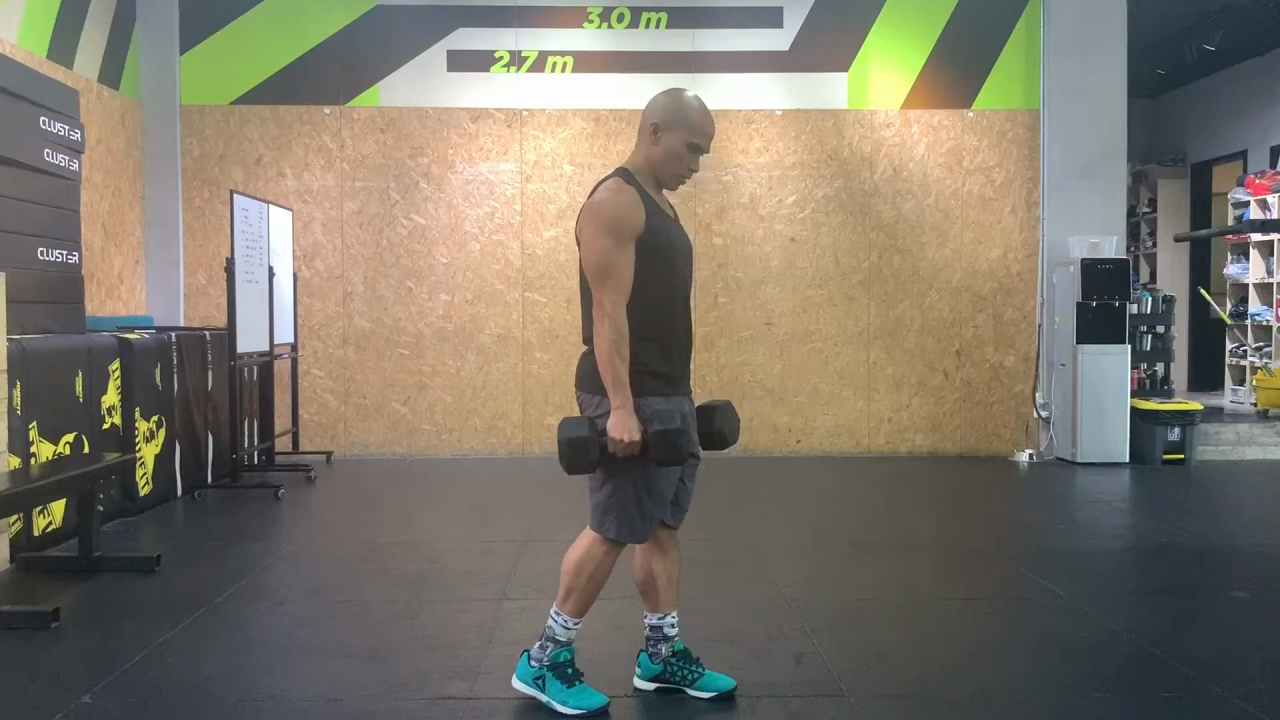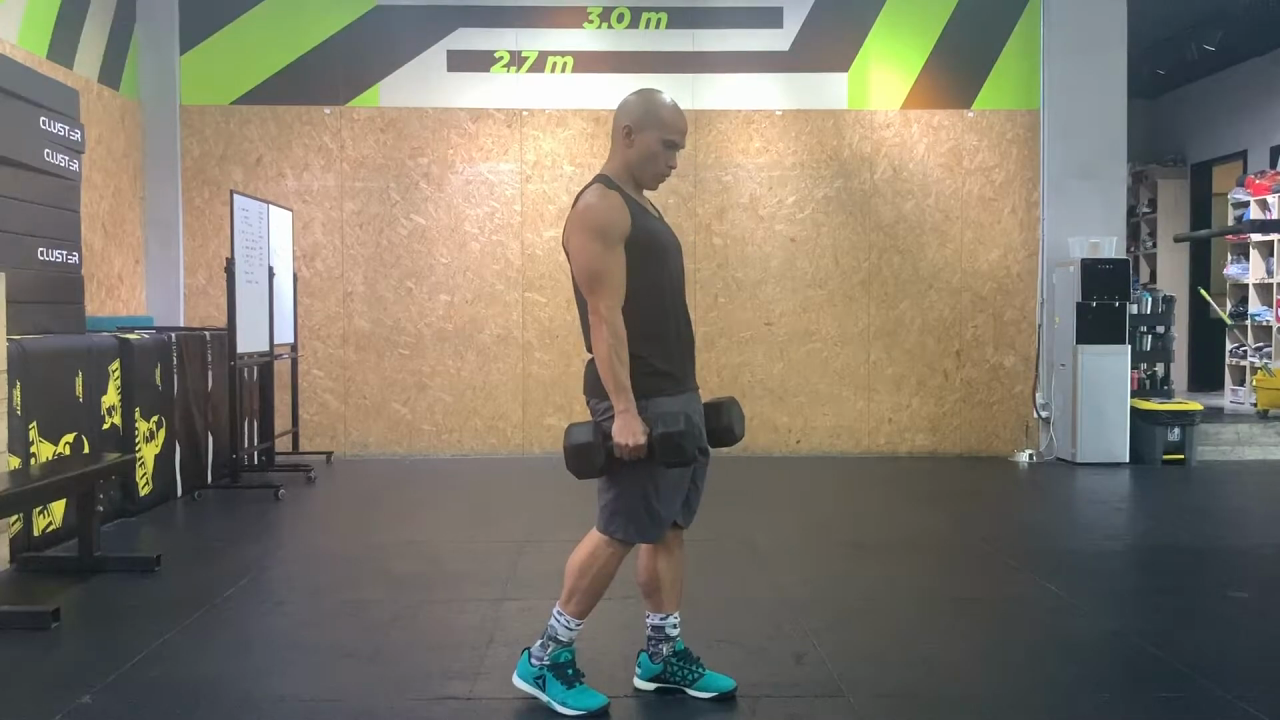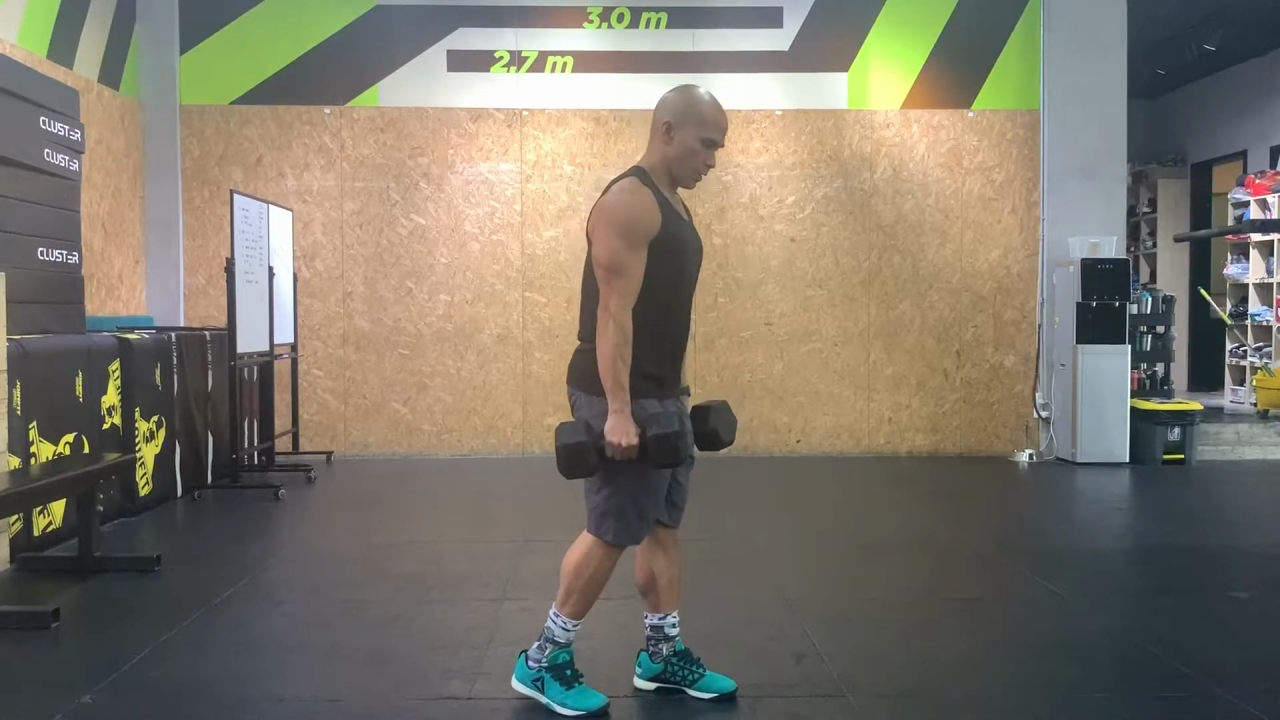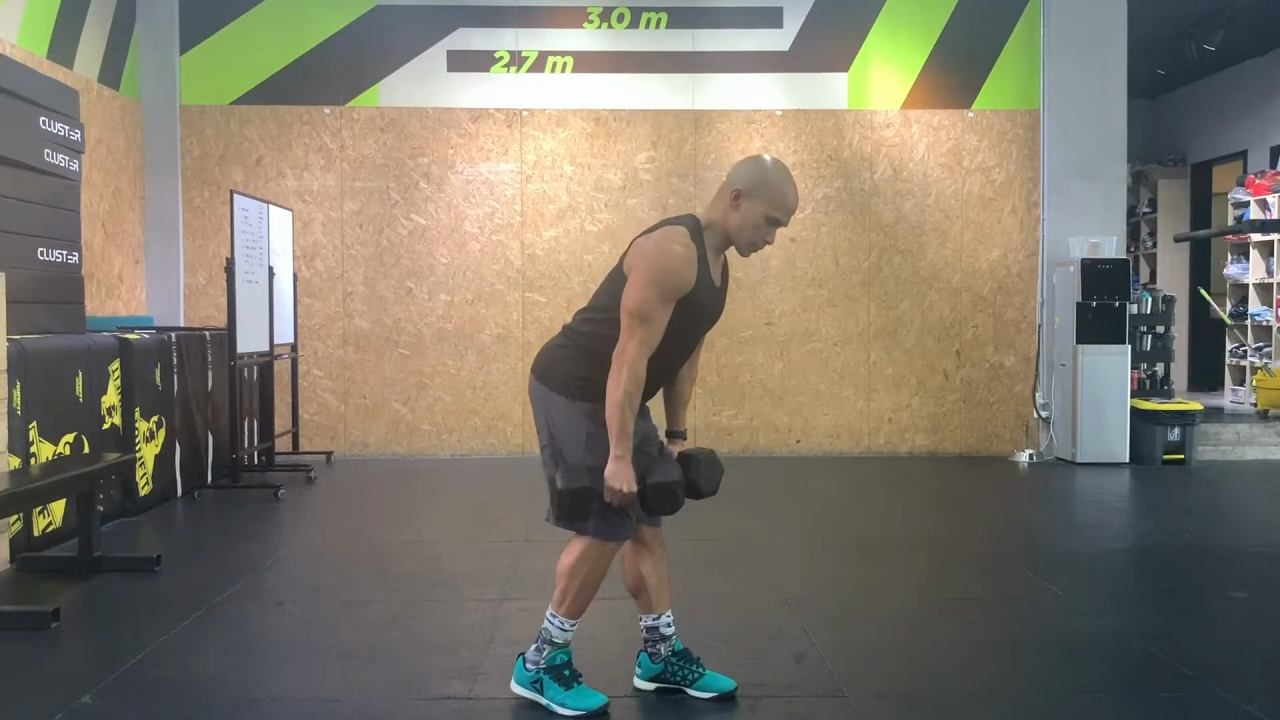
dt=0.7s
person 1, frame 1
left shoulder: (660, 205)
right shoulder: (615, 202)
right elbow: (610, 310)
right wrist: (620, 407)
left hip: (670, 392)
right hip: (630, 397)
left knee: (663, 526)
right knee: (614, 529)
left ankle: (663, 654)
right ankle: (545, 660)
person 1, frame 2
left shoulder: (641, 206)
right shoulder: (598, 208)
right elbow: (605, 317)
right wrist: (624, 411)
left hip: (678, 392)
right hip: (639, 400)
left knee: (669, 526)
right knee: (621, 529)
left ankle: (663, 654)
right ankle: (545, 659)
person 1, frame 3
left shoulder: (673, 205)
right shoulder: (628, 202)
right elbow: (615, 313)
left wrist: (676, 394)
right wrist: (618, 411)
left hip: (663, 394)
right hip: (622, 397)
left knee: (663, 525)
right knee: (614, 530)
left ankle: (663, 654)
right ankle: (543, 661)
person 1, frame 4
left shoulder: (716, 264)
right shoulder: (671, 252)
left elbow: (683, 357)
right elbow: (630, 357)
left wrist: (676, 436)
right wrist: (619, 457)
left hip: (617, 397)
right hip: (573, 391)
left knee: (644, 524)
right knee: (603, 526)
left ankle: (662, 655)
right ankle: (540, 664)
